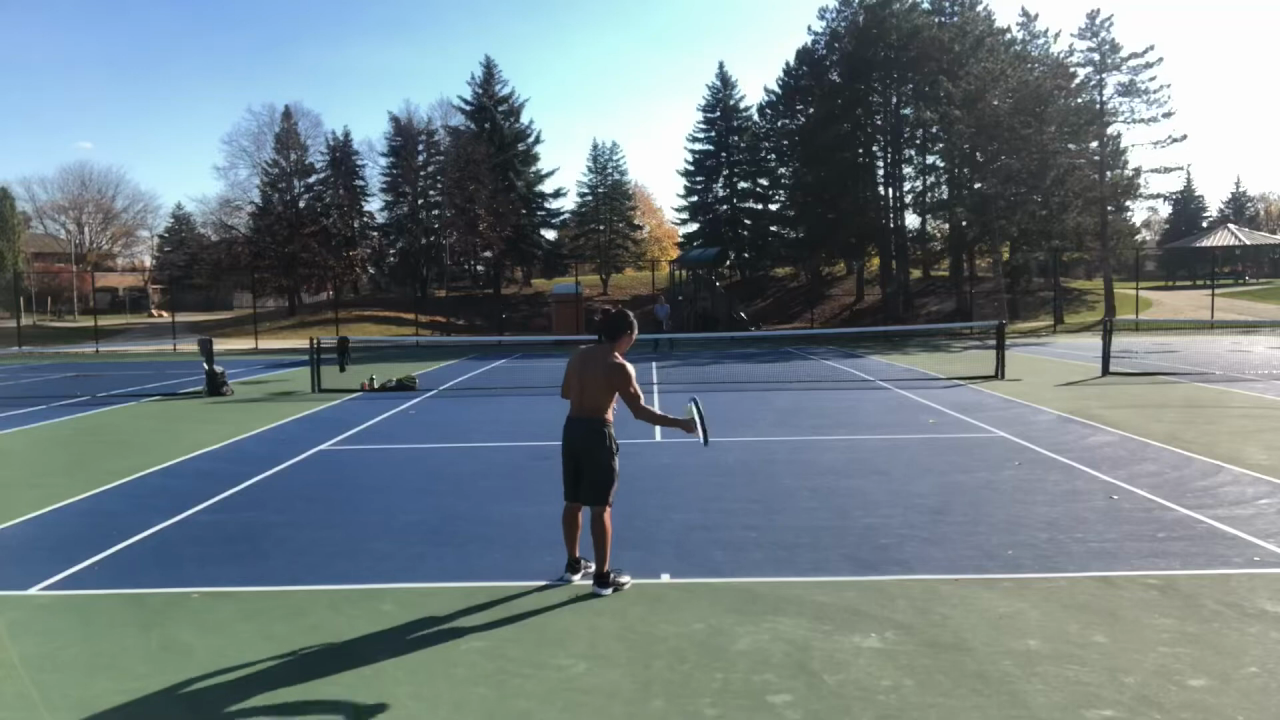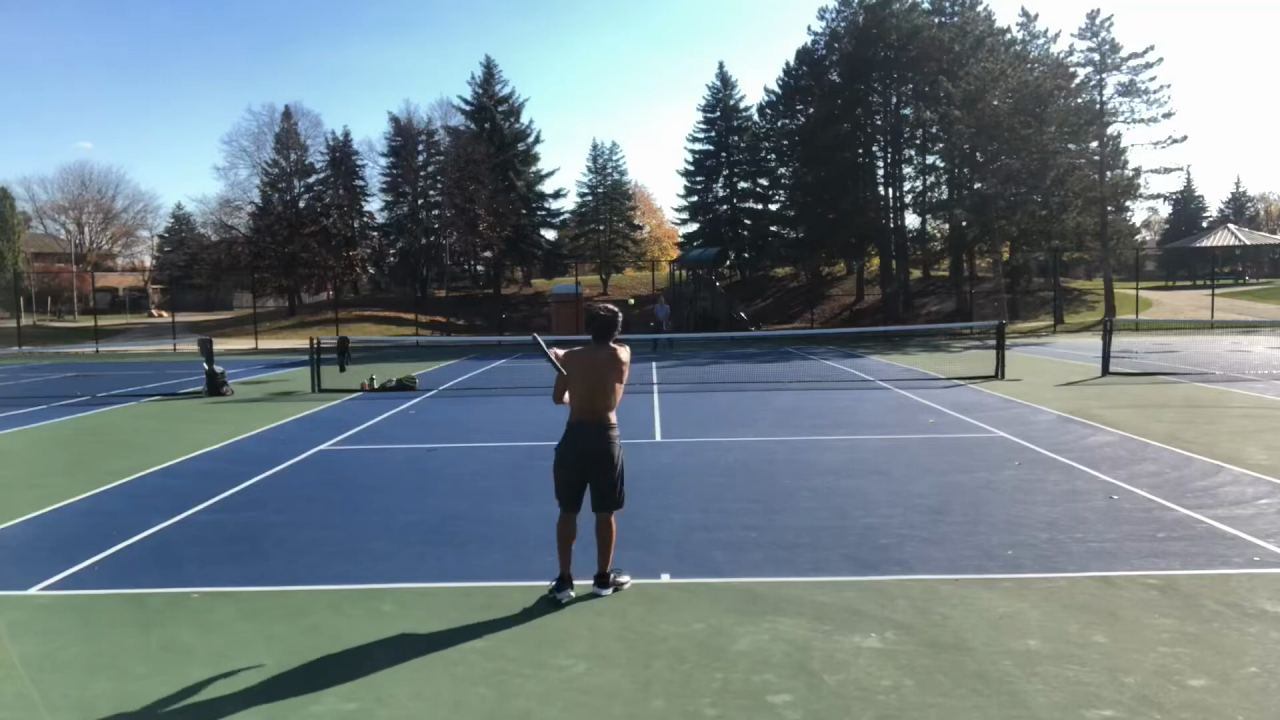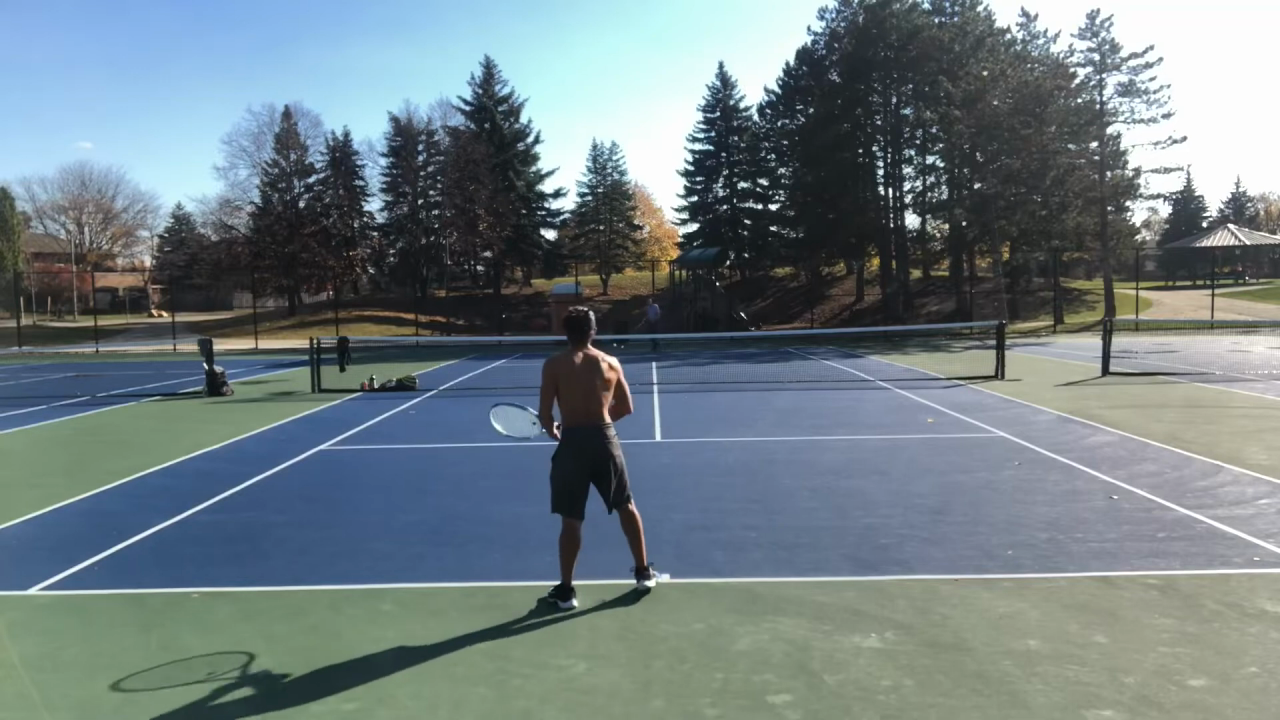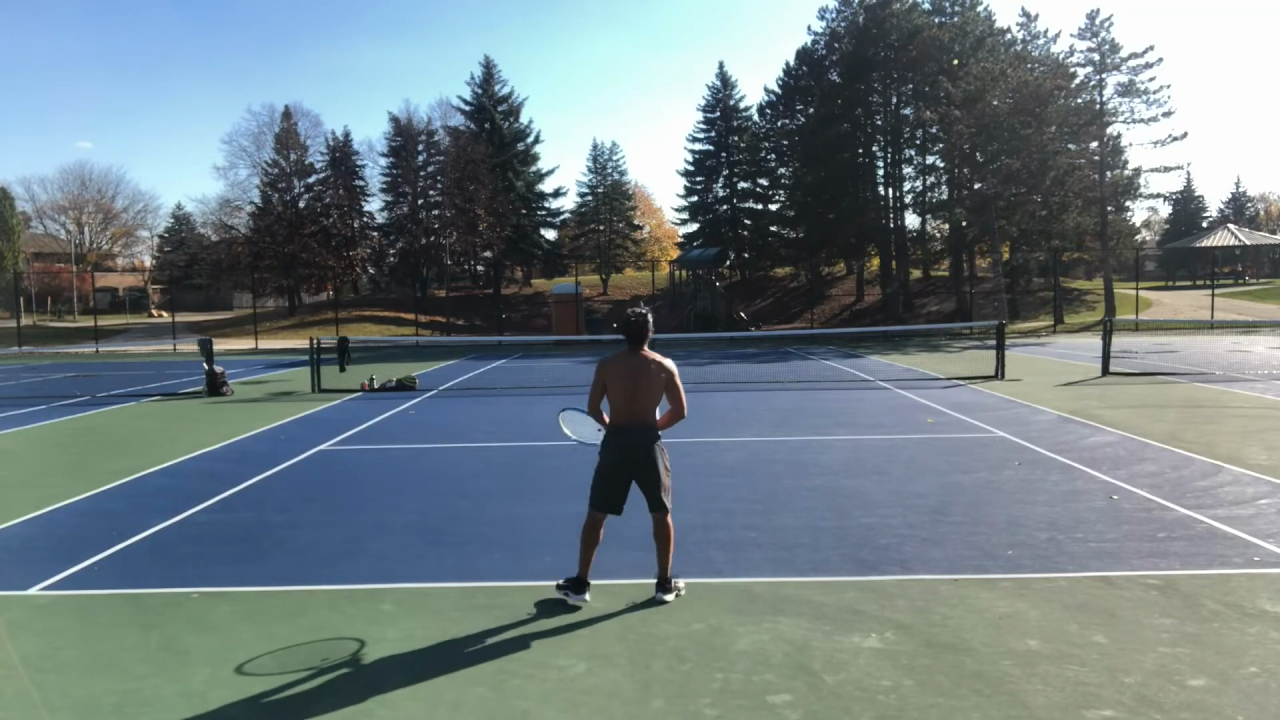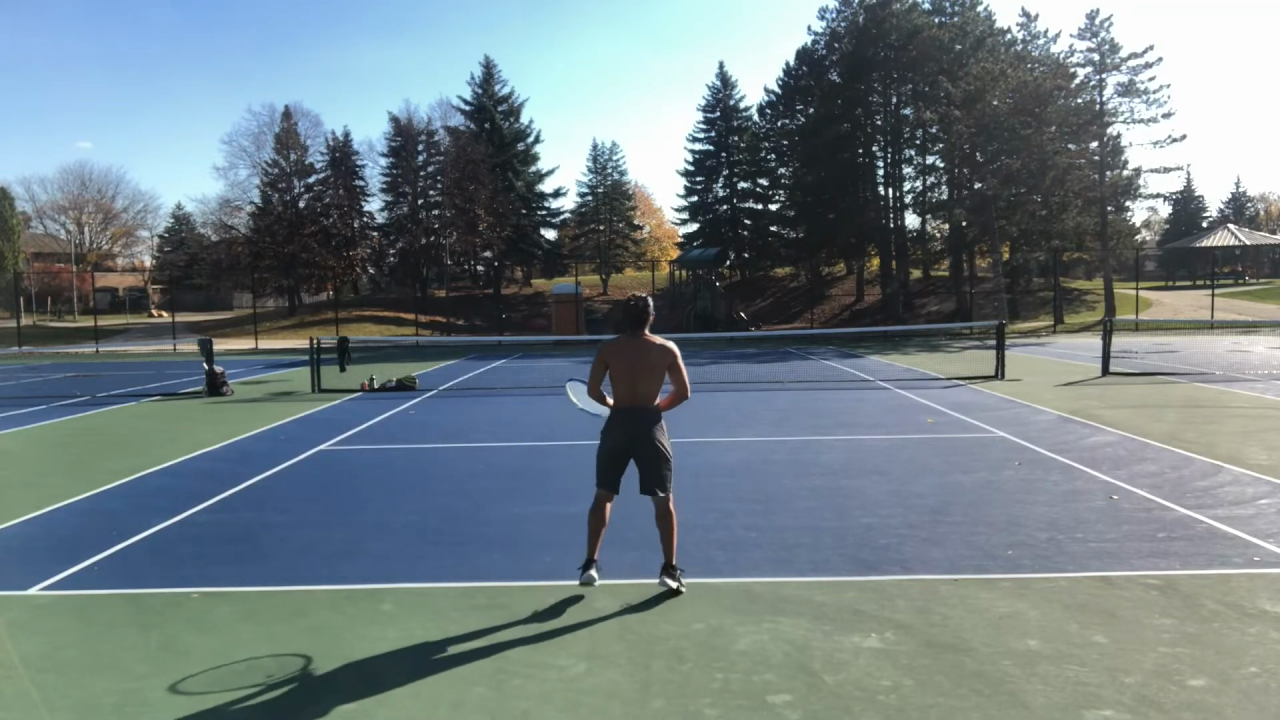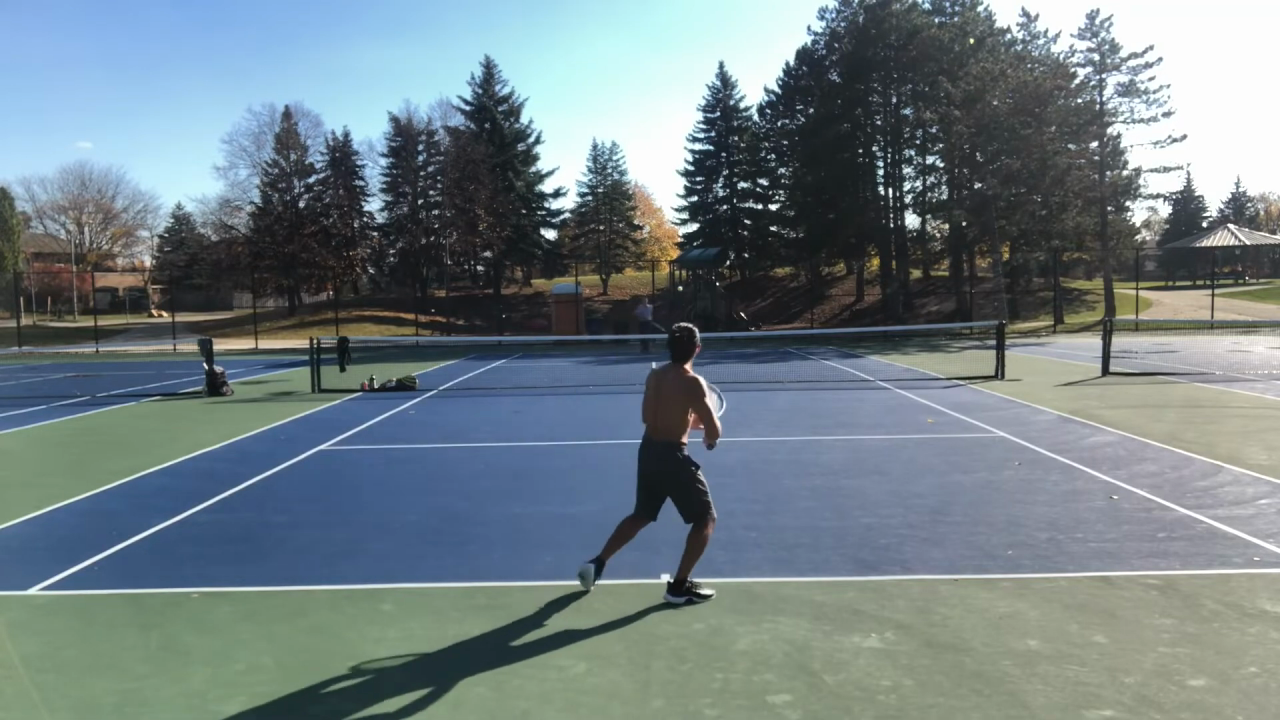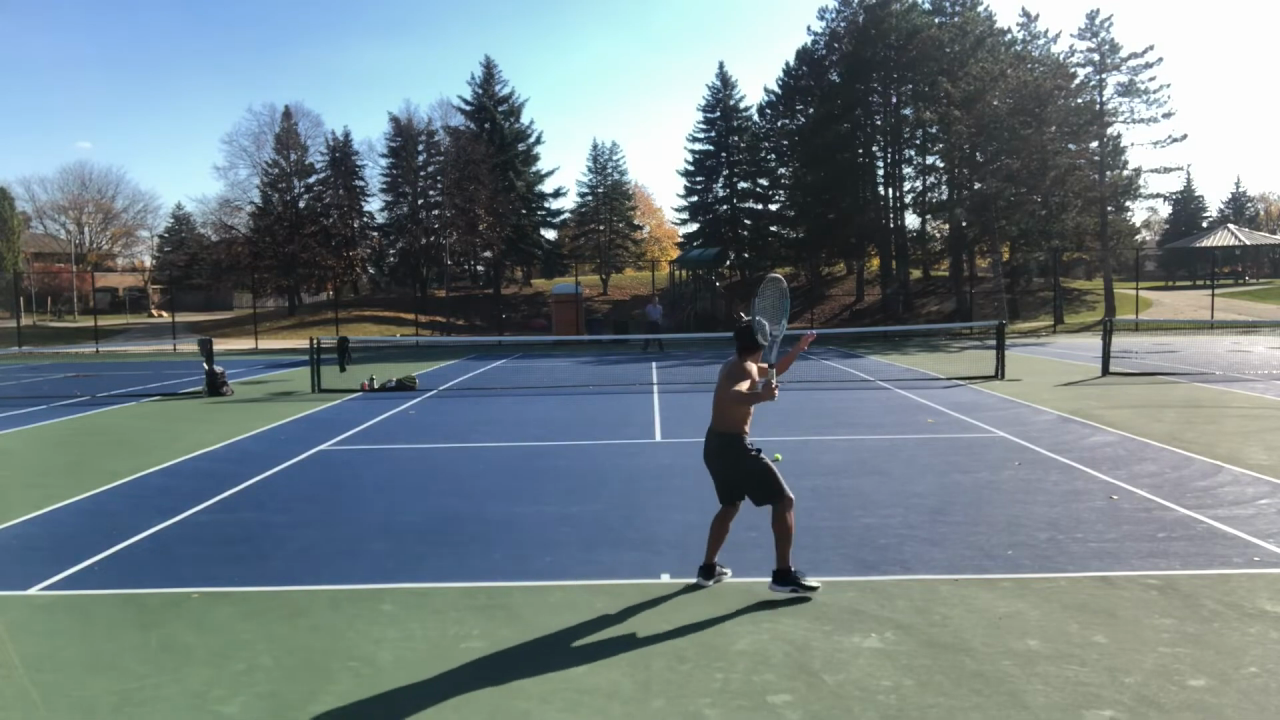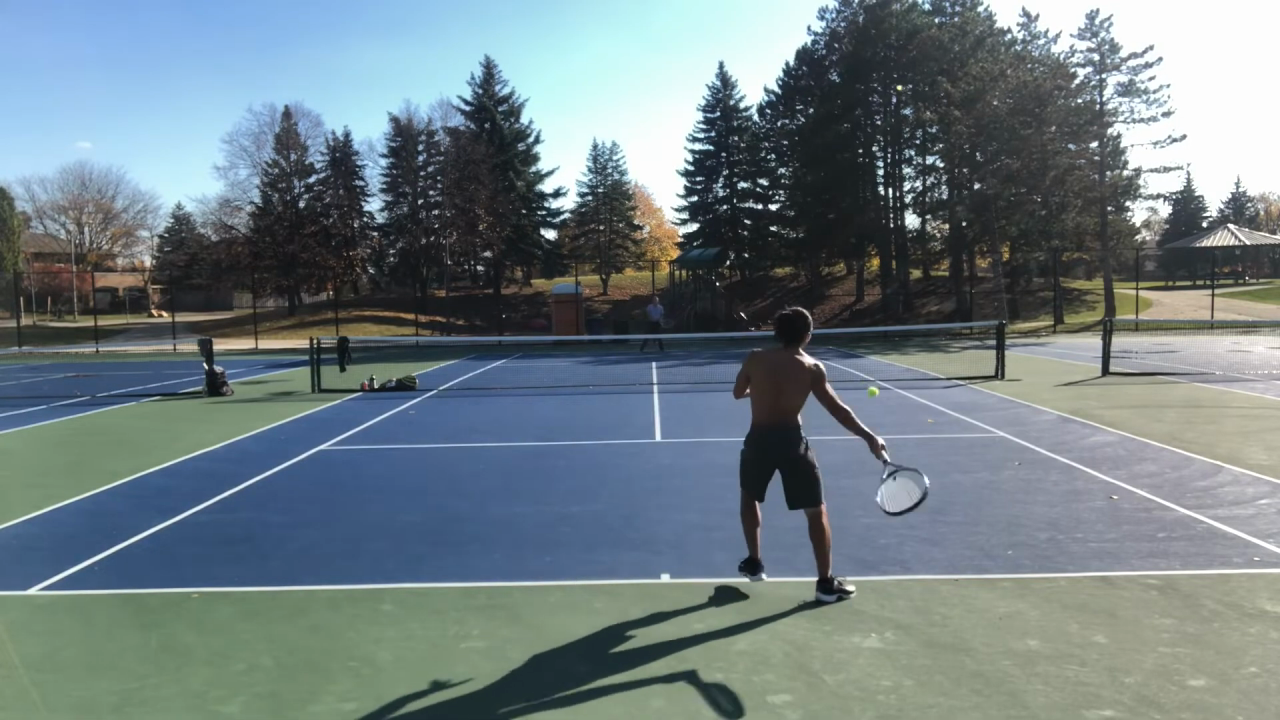
dt=0.5s
person 1, frame 1
left shoulder: (579, 355)
right shoulder: (619, 366)
right elbow: (639, 410)
right wrist: (677, 422)
left hip: (572, 428)
right hip: (597, 433)
left knee: (573, 502)
right knee: (600, 507)
left ankle: (573, 564)
right ankle: (603, 576)
person 1, frame 2
left shoulder: (572, 357)
right shoulder: (623, 355)
left elbow: (558, 398)
left hip: (575, 436)
right hip: (606, 437)
left knee: (568, 512)
right knee: (606, 513)
left ankle: (564, 581)
right ankle: (603, 578)
person 1, frame 3
left shoulder: (554, 365)
right shoulder: (611, 363)
left elbow: (545, 413)
right elbow: (626, 409)
left wrist: (552, 431)
left hip: (573, 442)
right hip: (605, 438)
left knee: (571, 520)
right knee: (626, 506)
left ankle: (565, 589)
right ankle: (643, 571)
person 1, frame 4
left shoulder: (607, 365)
right shoulder: (665, 366)
left elbow: (593, 409)
right elbow: (680, 411)
left hip: (616, 442)
right hip: (648, 443)
left knee: (596, 515)
right knee: (662, 514)
left ankle: (580, 582)
right ankle: (665, 583)
person 1, frame 5
left shoulder: (608, 349)
right shoulder: (667, 349)
left elbow: (593, 391)
right elbow: (683, 392)
left hip: (618, 423)
right hip: (649, 424)
left knee: (603, 495)
right knee: (663, 499)
left ankle: (590, 563)
right ankle: (670, 569)
person 1, frame 6
left shoulder: (655, 375)
right shoulder: (693, 382)
right elbow: (714, 430)
right wrist: (710, 439)
left hip: (648, 452)
right hip: (671, 458)
left knee: (641, 516)
right knee: (706, 519)
left ankle: (596, 563)
right ankle: (680, 586)
person 1, frame 7
left shoulder: (735, 364)
right shoulder: (746, 370)
left elbow: (772, 370)
right elbow: (731, 397)
left wrist: (797, 350)
right wrist: (760, 396)
left hip: (715, 444)
right hip: (733, 446)
left knee: (729, 506)
right knee: (784, 501)
left ankle: (708, 568)
right ankle: (784, 574)
person 1, frame 8
left shoulder: (755, 359)
right shoulder: (813, 368)
left elbow: (738, 393)
right elbow: (837, 409)
right wrist: (870, 438)
left hip: (759, 440)
right hip: (791, 440)
left knee: (749, 498)
right knee: (816, 511)
left ankle: (754, 562)
right ankle: (825, 583)
